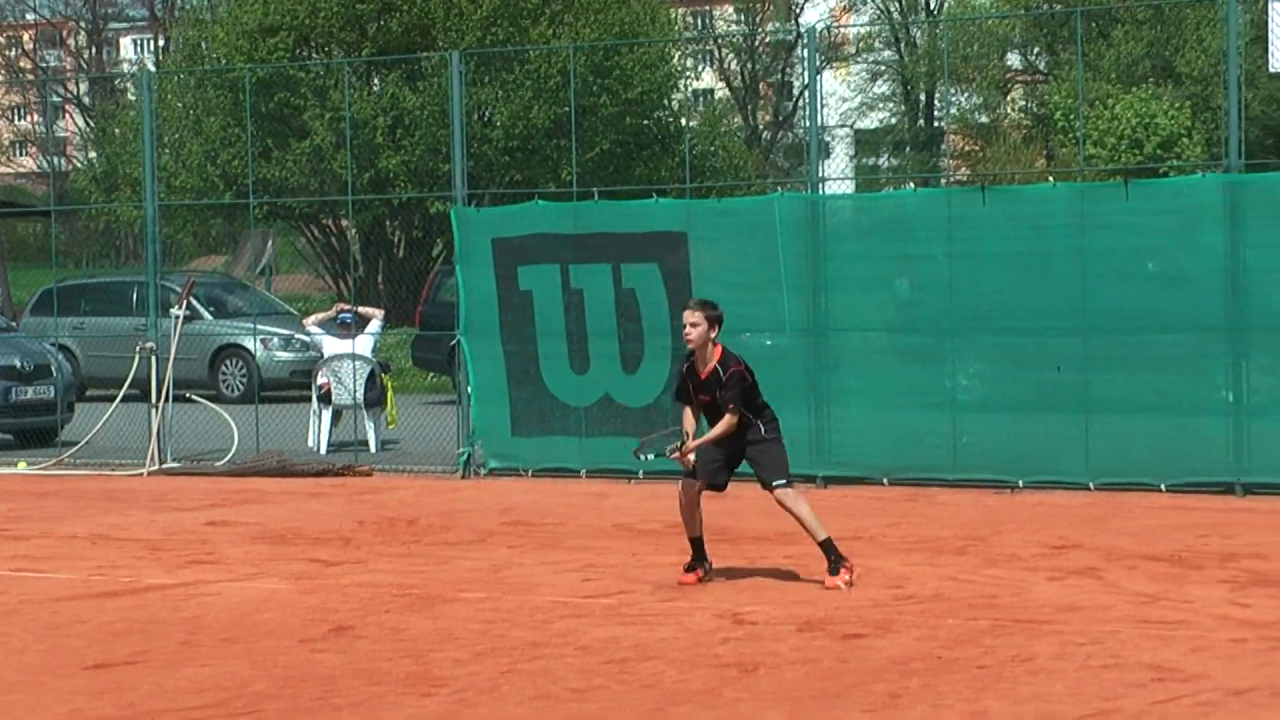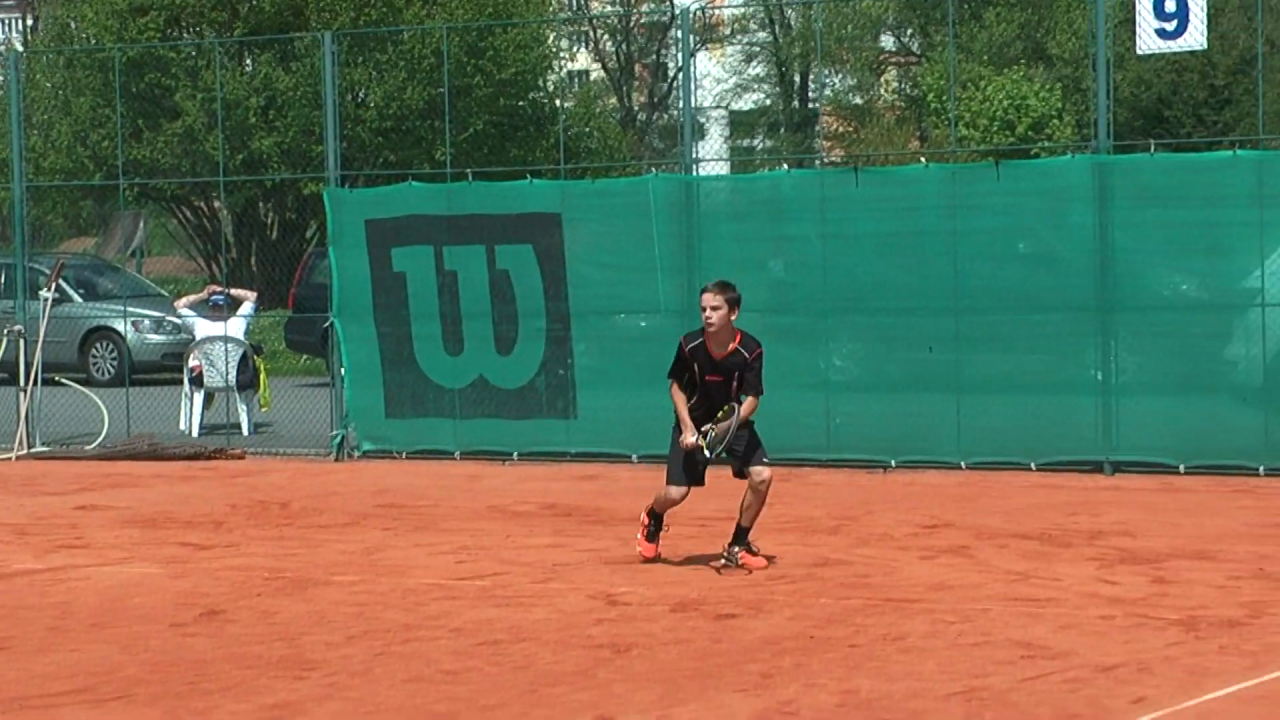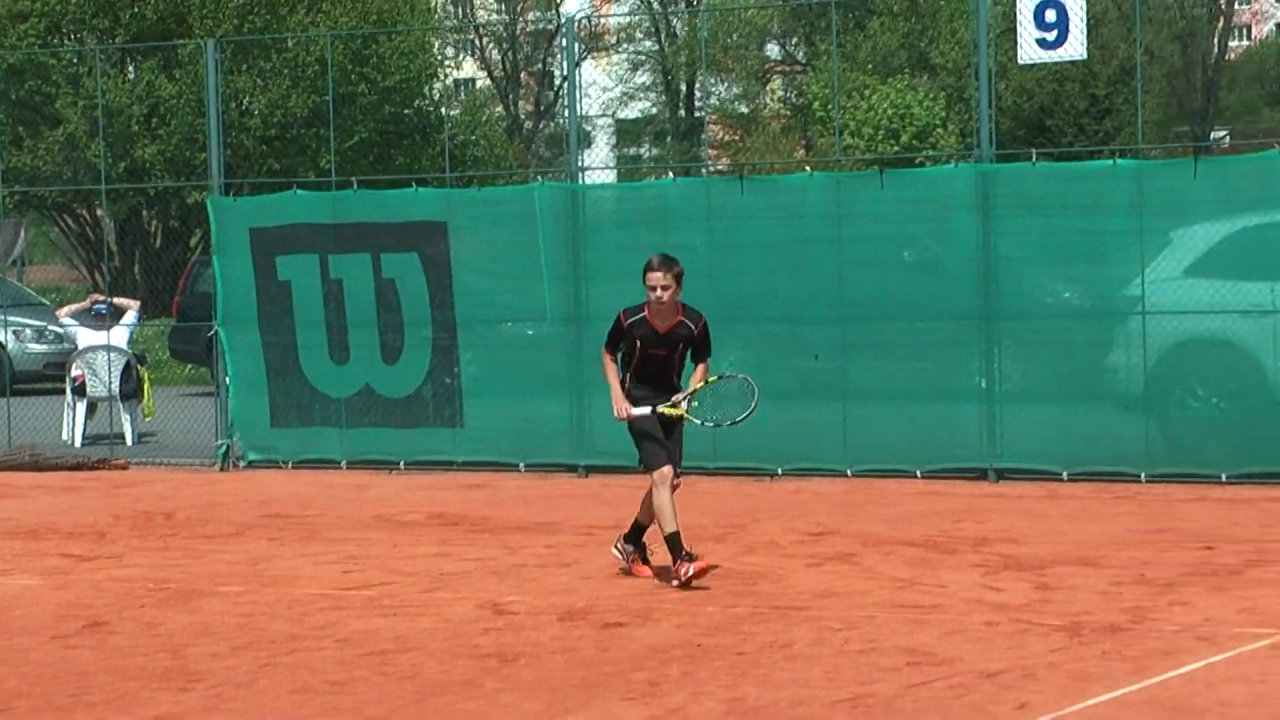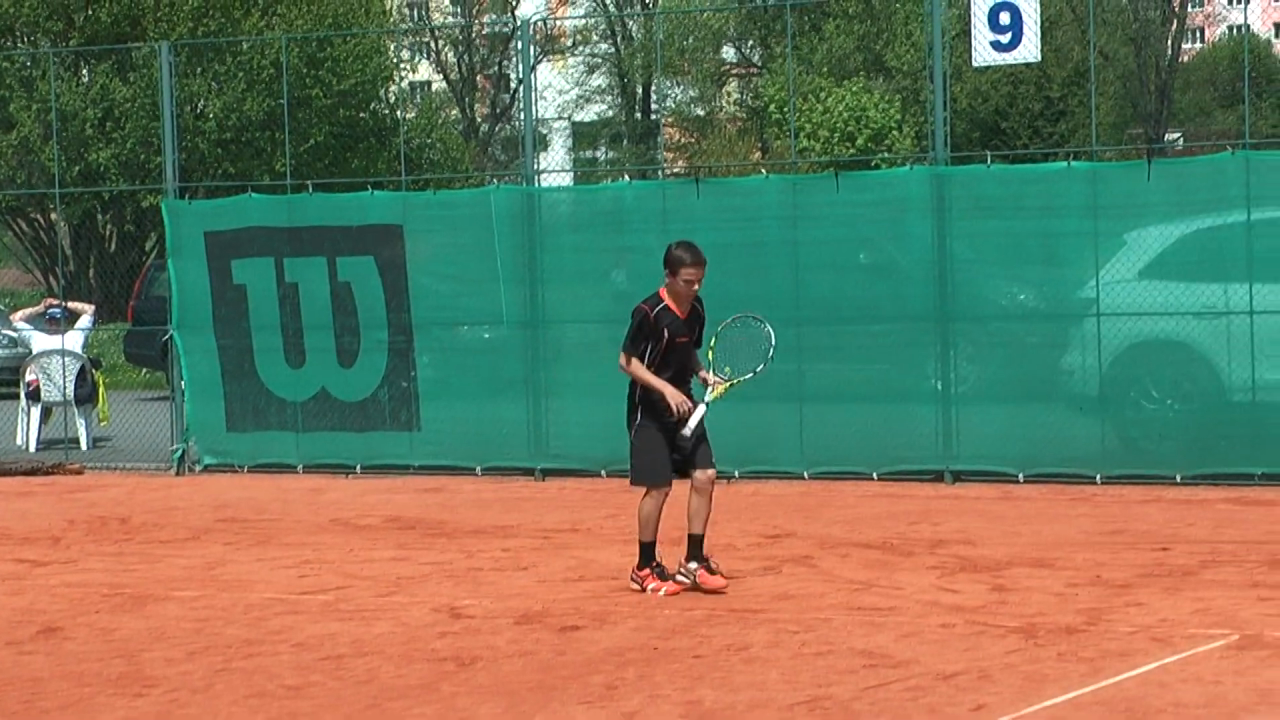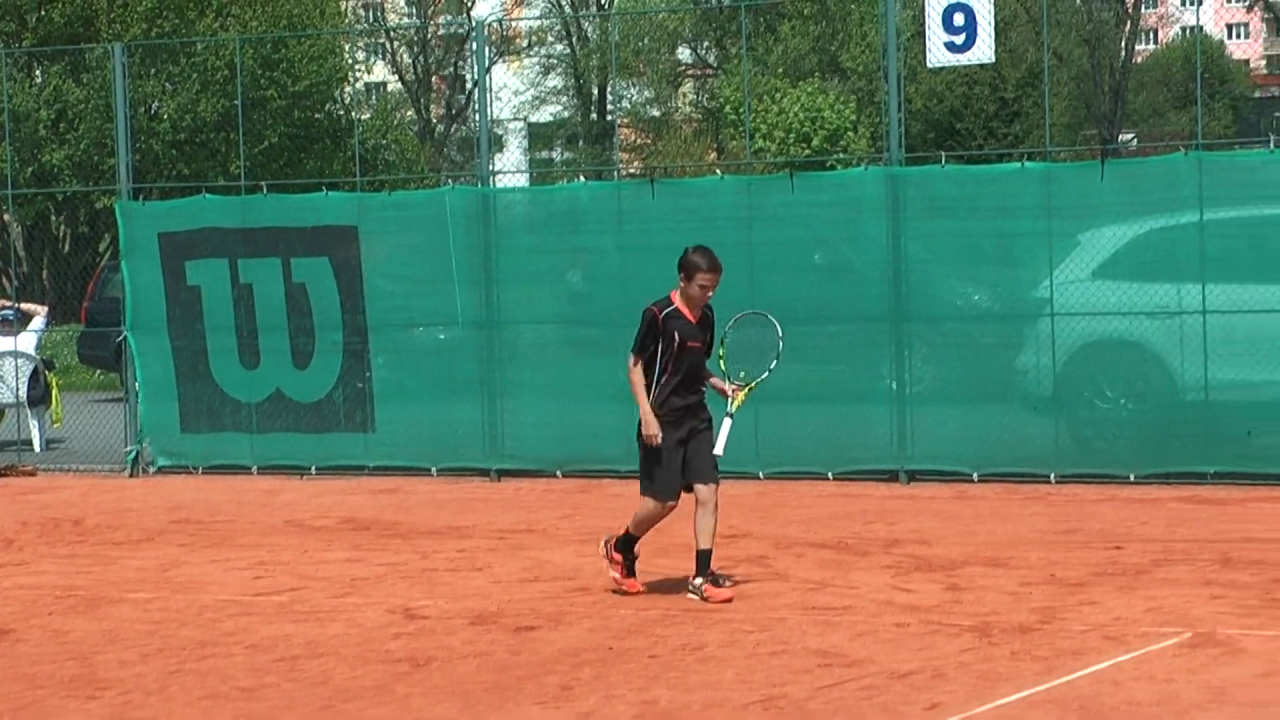
dt=0.3s
person 1, frame 1
left shoulder: (732, 368)
right shoulder: (687, 367)
left elbow: (730, 417)
right elbow: (689, 406)
left wrist: (696, 444)
right wrist: (689, 438)
left hip: (757, 432)
right hip: (722, 437)
left knee: (783, 493)
right knee: (688, 490)
left ankle: (835, 561)
right ankle: (699, 562)
person 1, frame 2
left shoulder: (750, 350)
right shoulder: (688, 345)
left elbow: (752, 399)
right elbow: (676, 386)
right wrist: (687, 427)
left hip: (735, 420)
right hip: (694, 420)
left knee: (761, 476)
right knee: (675, 493)
left ankle: (738, 545)
right ankle: (652, 520)
person 1, frame 3
left shoulder: (694, 322)
right shoulder: (629, 319)
left elbow: (702, 362)
right elbow: (608, 355)
left wrist: (690, 390)
right wrist: (617, 395)
left hip: (670, 403)
right hip: (638, 403)
left knee: (667, 481)
right knee: (663, 472)
left ankle: (629, 544)
right ankle: (678, 558)
person 1, frame 4
left shoulder: (697, 308)
right shoulder: (648, 311)
right elbow: (627, 361)
left wrist: (703, 373)
right wrist: (666, 389)
left hip: (684, 406)
right hip: (651, 409)
left knee: (705, 477)
right knee: (658, 487)
left ankle: (694, 561)
right ankle: (645, 567)
person 1, frame 5
left shoulder: (706, 315)
right shoulder: (658, 315)
right elbow: (636, 365)
left wrist: (721, 385)
right wrist: (646, 414)
left hip: (696, 418)
right hip: (662, 419)
left knee: (707, 493)
right knee: (663, 499)
left ankle: (702, 577)
right ankle: (619, 549)
